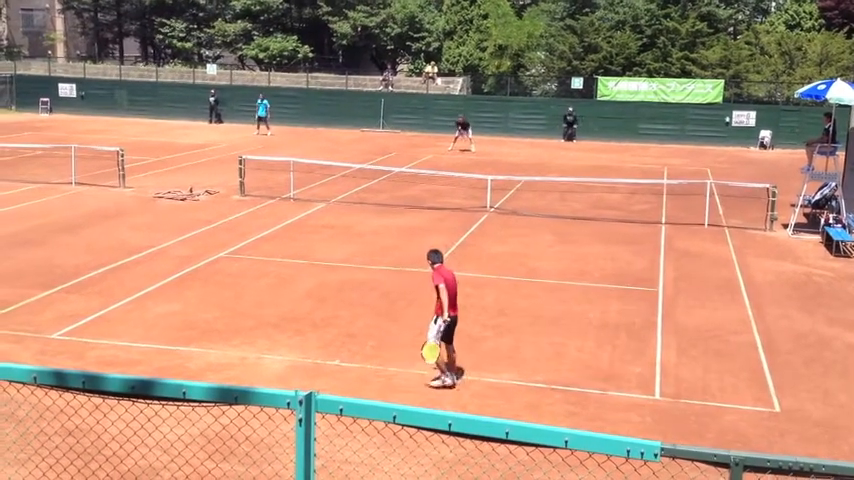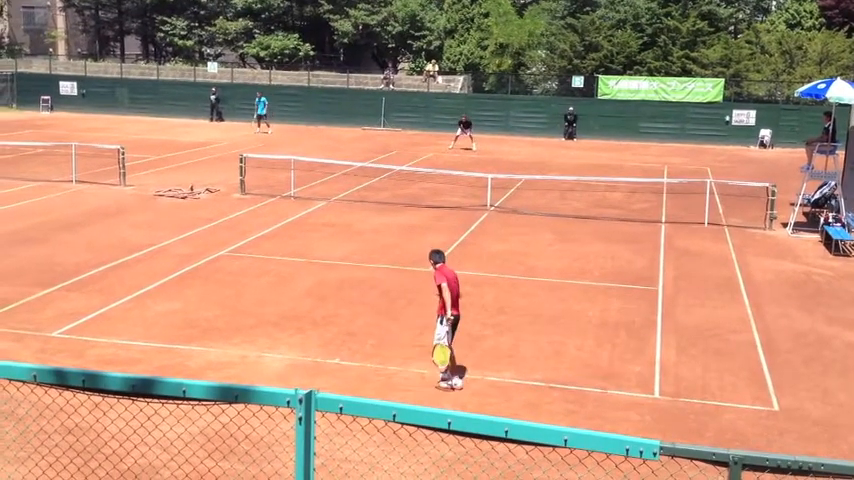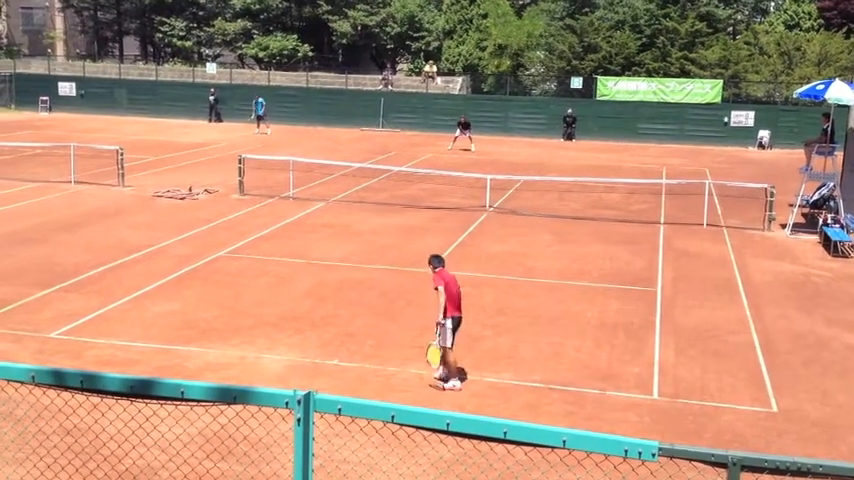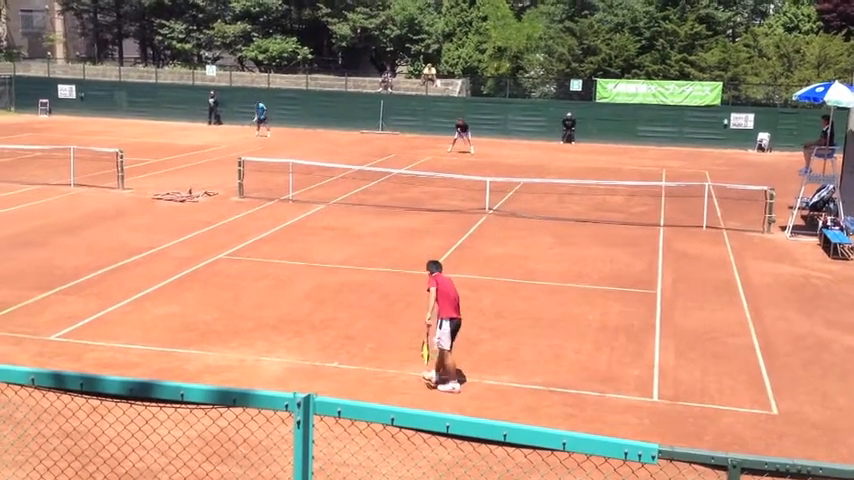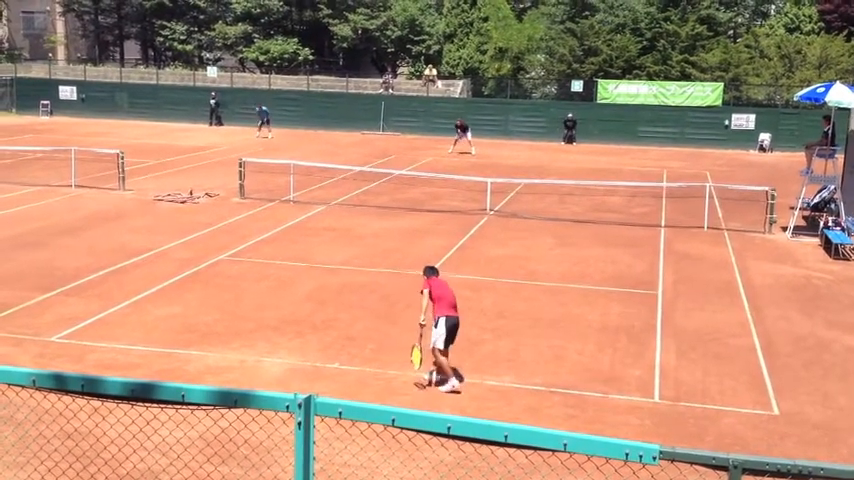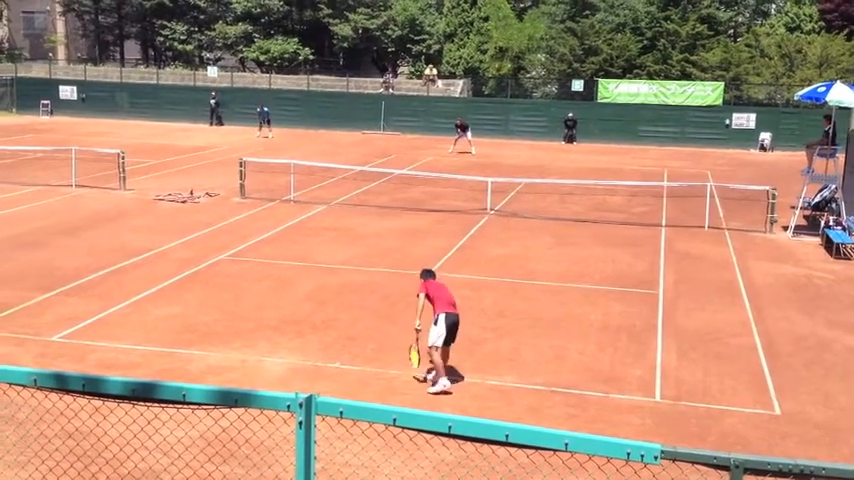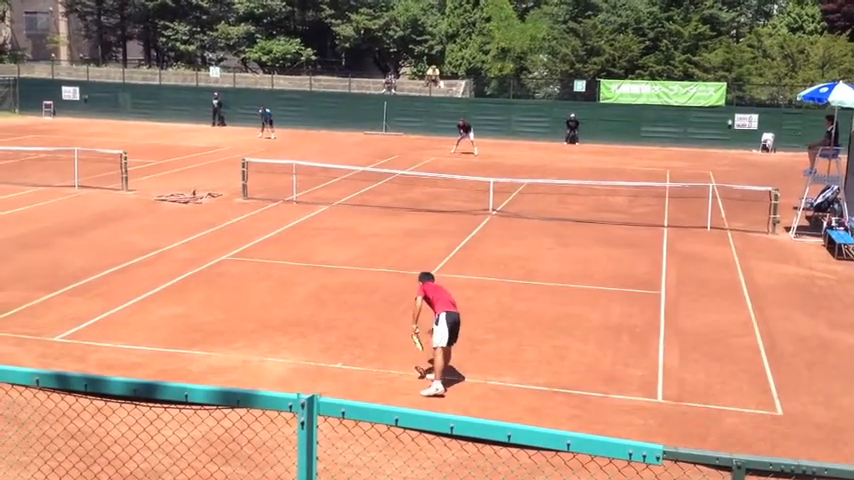
dt=0.2s
person 1, frame 1
left shoulder: (437, 273)
right shoulder: (450, 273)
left elbow: (443, 291)
left wrist: (445, 313)
left hip: (443, 316)
right hip: (453, 315)
right knee: (449, 345)
left ankle: (445, 377)
right ankle: (452, 375)
person 1, frame 2
left shoulder: (438, 273)
right shoulder: (452, 272)
left elbow: (445, 290)
left wrist: (448, 311)
left hip: (446, 315)
right hip: (456, 314)
right knee: (447, 346)
left ankle: (454, 380)
right ankle: (449, 374)
person 1, frame 3
left shoulder: (438, 276)
right shoulder: (451, 276)
left elbow: (441, 293)
left wrist: (440, 314)
left hip: (448, 317)
right hip: (457, 315)
left knee: (446, 348)
right knee: (444, 346)
left ankle: (454, 381)
right ankle: (443, 371)
person 1, frame 4
left shoulder: (433, 279)
right shoulder: (447, 280)
left elbow: (433, 294)
left wrist: (429, 314)
left hip: (446, 319)
right hip: (456, 318)
left knee: (445, 351)
right knee: (442, 348)
left ankle: (454, 383)
right ankle: (435, 374)
person 1, frame 5
left shoulder: (427, 282)
right shoulder: (443, 283)
left elbow: (426, 296)
left wrist: (422, 315)
left hip: (443, 318)
right hip: (454, 318)
left knee: (437, 351)
right knee: (443, 350)
left ankle: (452, 381)
right ankle: (437, 375)
person 1, frame 6
left shoulder: (424, 285)
right shoulder: (440, 285)
left elbow: (421, 299)
left wrist: (418, 320)
left hip: (443, 315)
right hip: (455, 316)
left knee: (432, 349)
right knee: (445, 347)
left ankle: (443, 380)
right ankle: (437, 374)
person 1, frame 7
left shoulder: (423, 287)
right shoulder: (438, 287)
left elbow: (418, 304)
left wrist: (415, 324)
right wrist: (435, 329)
left hip: (444, 315)
right hip: (455, 315)
left knee: (438, 350)
right knee: (447, 348)
left ankle: (437, 385)
right ankle: (437, 375)
